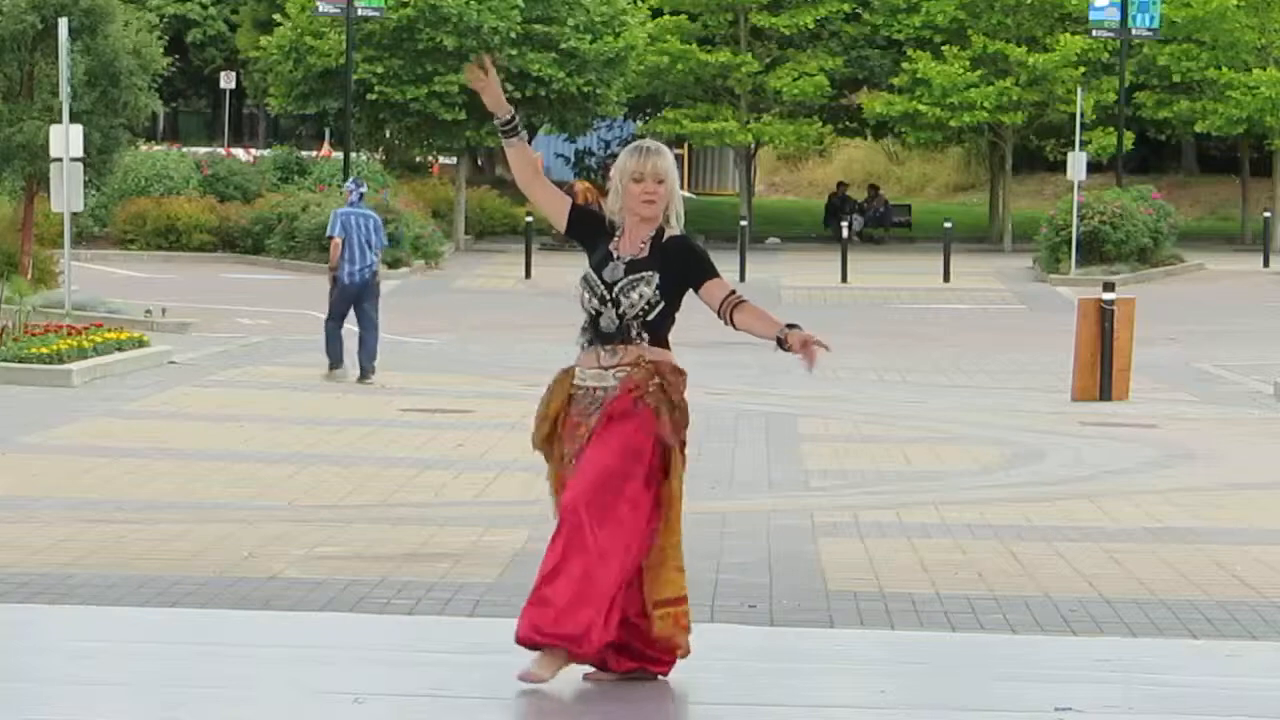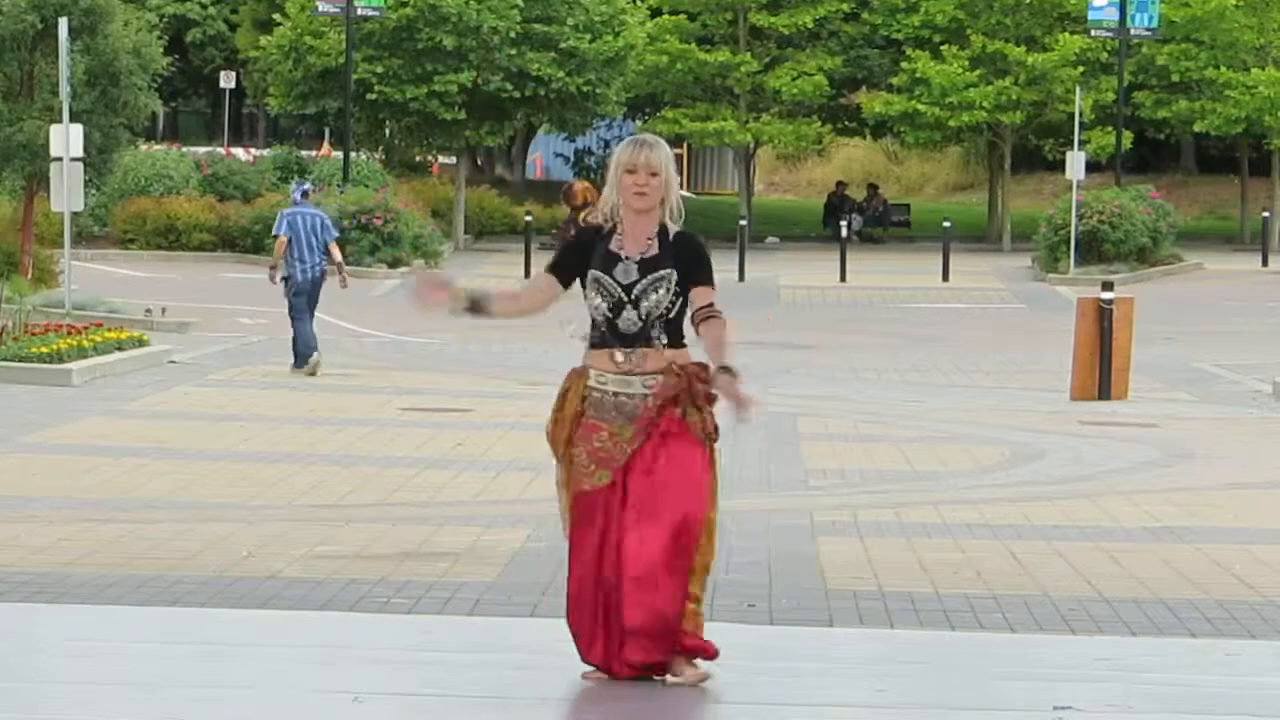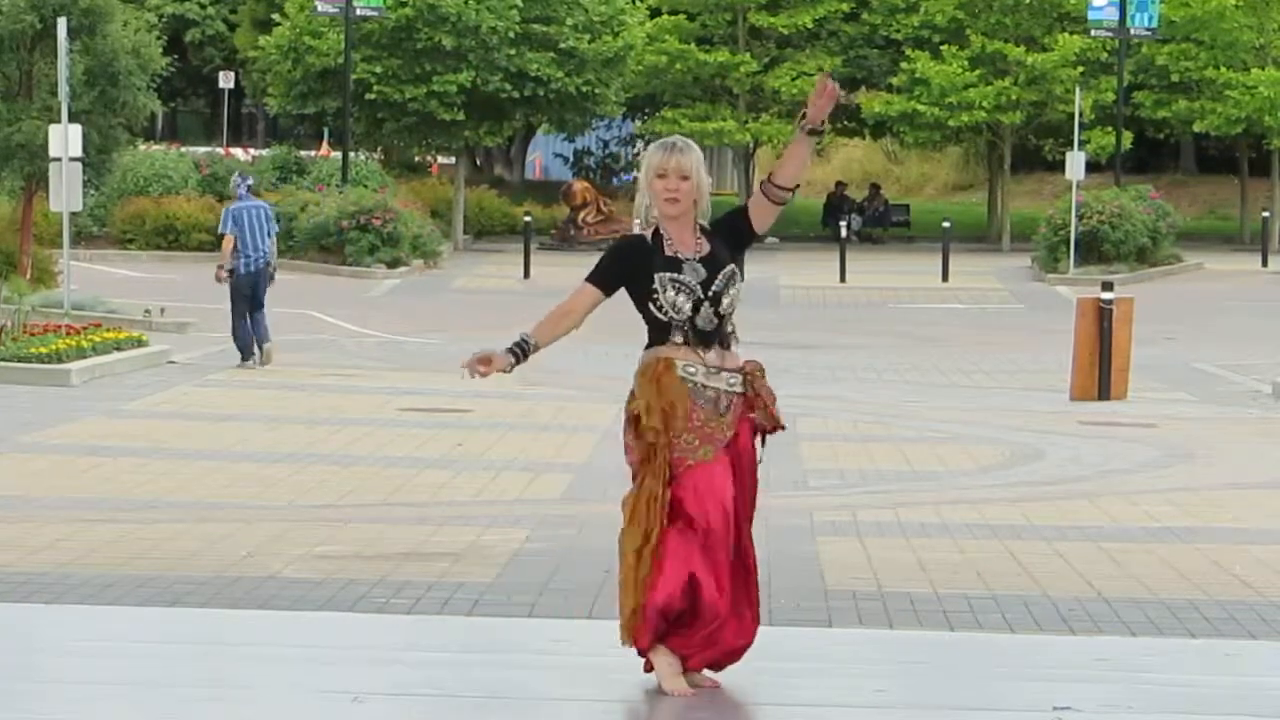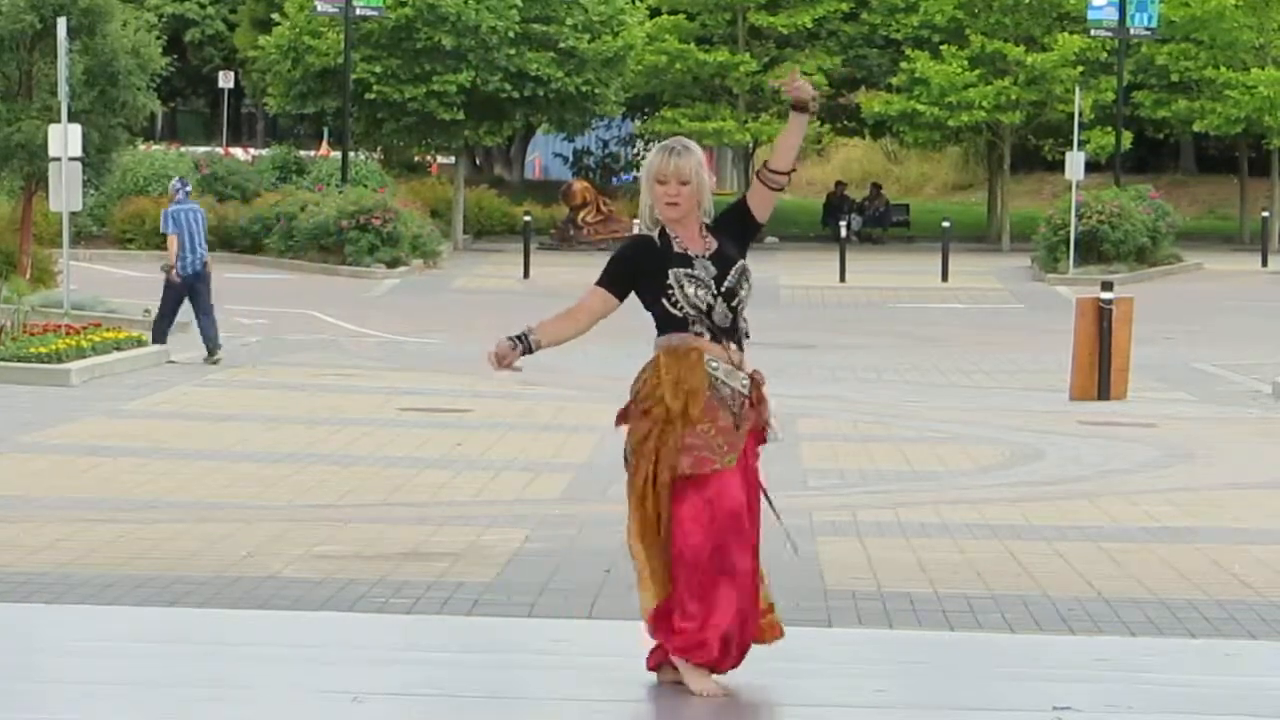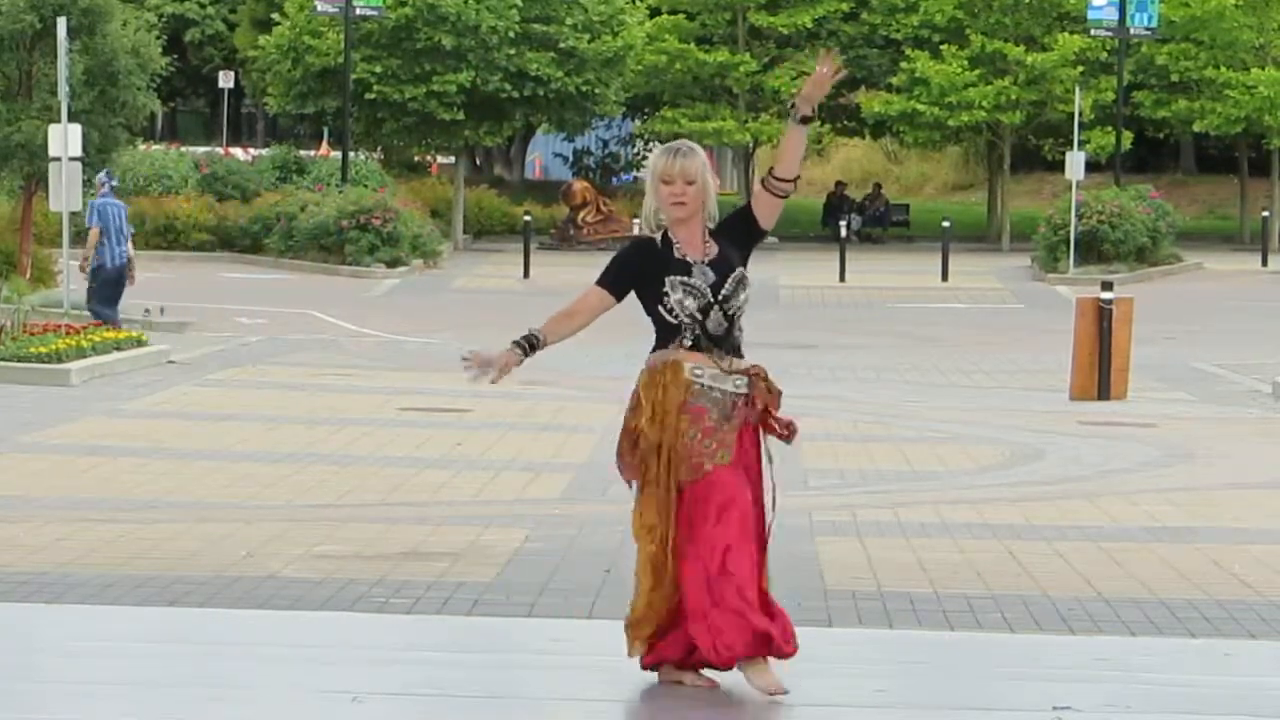
dt=0.7s
person 1, frame 1
left shoulder: (680, 252)
right shoulder: (596, 233)
left elbow: (732, 305)
right elbow: (532, 182)
left wrist: (785, 334)
right wrist: (501, 109)
left hip: (640, 401)
right hip: (588, 398)
left knee: (606, 516)
right knee: (603, 519)
left ankle: (565, 639)
right ankle: (631, 653)
person 1, frame 2
left shoulder: (687, 248)
right shoulder: (590, 242)
left elbow: (708, 316)
right elbow: (530, 299)
left wrist: (723, 371)
right wrist: (465, 299)
left hip: (669, 403)
right hip: (599, 403)
left knee: (665, 525)
right knee: (601, 529)
left ankle: (675, 649)
right ankle: (614, 650)
person 1, frame 3
left shoulder: (726, 235)
right shoulder: (632, 251)
left elbow: (779, 188)
right elbow: (574, 309)
left wrist: (811, 124)
right wrist: (513, 353)
left hip: (730, 400)
right hip: (672, 395)
left knee: (724, 525)
right knee: (697, 510)
left ankle: (692, 650)
right ankle: (664, 638)
person 1, frame 4
left shoulder: (729, 233)
right shoulder: (641, 251)
left elbow: (775, 177)
right elbow: (583, 312)
left wrist: (801, 109)
right wrist: (520, 344)
left hip: (733, 399)
right hip: (681, 394)
left knee: (727, 523)
right knee: (706, 515)
left ankle: (675, 655)
right ankle: (687, 647)
person 1, frame 5
left shoulder: (732, 238)
right shoulder: (642, 254)
left elbow: (780, 182)
right elbow: (579, 311)
left wrist: (805, 106)
right wrist: (518, 349)
left hip: (733, 402)
right hip: (677, 401)
left knee: (734, 525)
right knee: (712, 520)
left ankle: (676, 654)
right ankle: (745, 646)
person 2, frame 1
left shoulder: (340, 214)
right shoulder: (374, 217)
left elbow: (336, 242)
left wrist: (332, 268)
left hip: (346, 277)
right hip: (369, 277)
left knee: (334, 321)
right knee: (368, 325)
left ankle: (336, 366)
right ankle: (367, 372)
person 2, frame 2
left shoulder: (286, 214)
right shoulder: (320, 215)
left elbow: (281, 241)
right elbow: (332, 245)
left wrist: (273, 267)
right wrist: (341, 271)
left hip: (297, 274)
right hip: (317, 273)
left knee: (299, 318)
right knee: (307, 316)
left ankle: (312, 354)
right ankle: (300, 361)
person 2, frame 3
left shoulder: (232, 209)
right shoulder: (264, 207)
left elbow: (229, 240)
right elbow: (272, 239)
left wrist: (221, 267)
right wrist: (272, 266)
left hip: (242, 268)
right hip: (262, 267)
left knee: (239, 314)
right knee: (257, 310)
left ankle: (248, 357)
right ankle: (264, 343)
person 2, frame 4
left shoulder: (170, 211)
right shoulder: (198, 210)
left elbow: (172, 240)
left wrist: (171, 267)
left hip: (181, 268)
right hip: (200, 268)
left knee: (167, 310)
right knee: (205, 311)
left ankle: (157, 347)
right ankle: (214, 349)
person 2, frame 5
left shoulder: (96, 204)
right shoulder: (121, 206)
left elbow: (94, 232)
left wrist: (85, 258)
right wrist: (131, 266)
left hip: (104, 260)
right hip: (122, 260)
left knee: (93, 303)
right knee: (109, 304)
left ankle: (115, 327)
